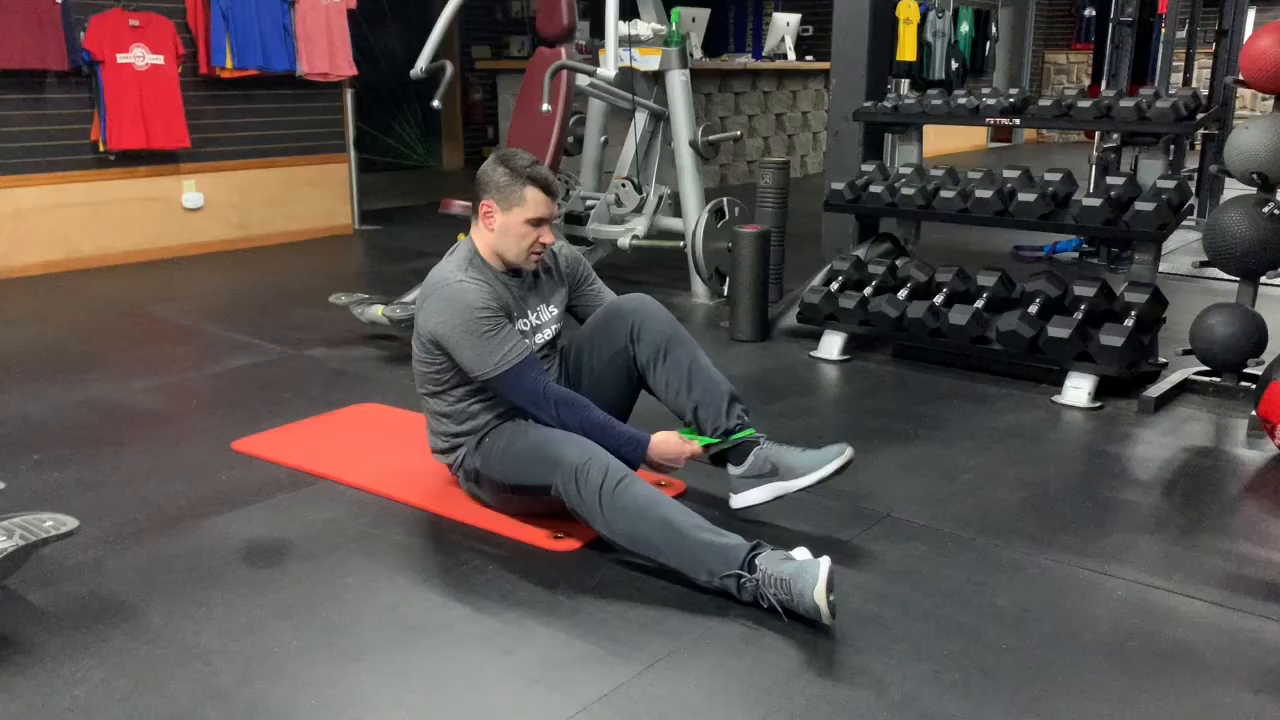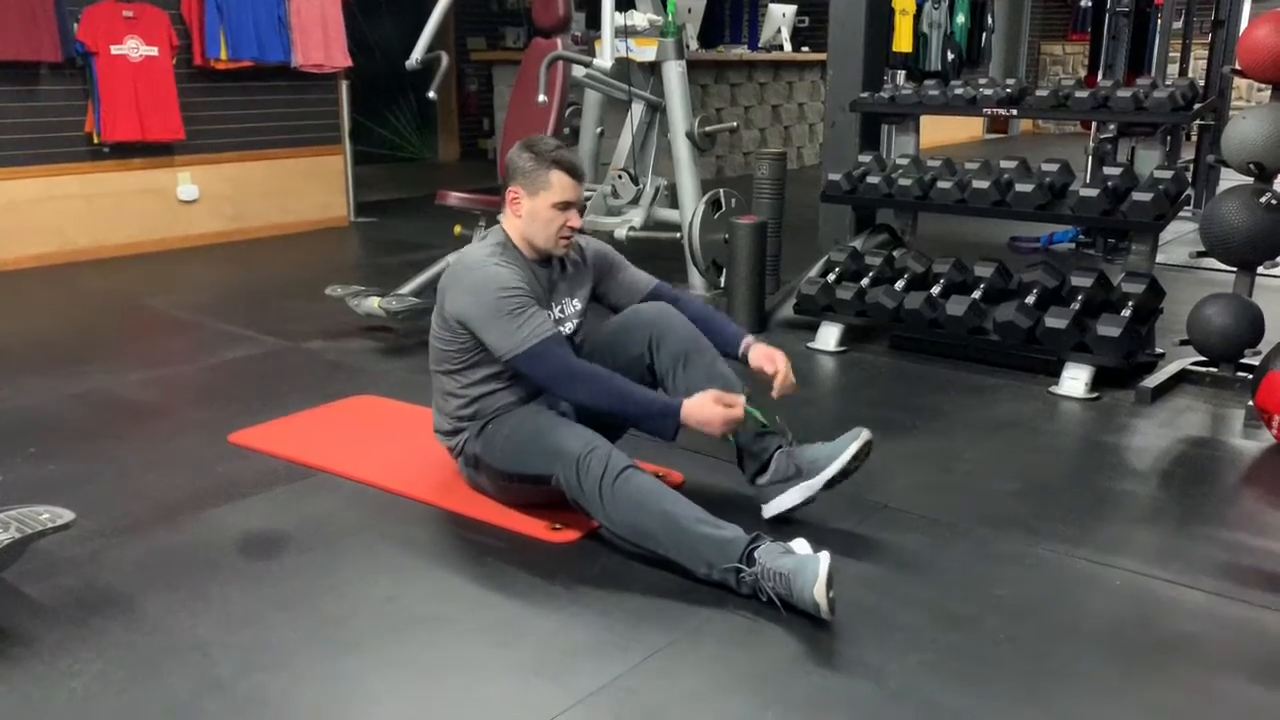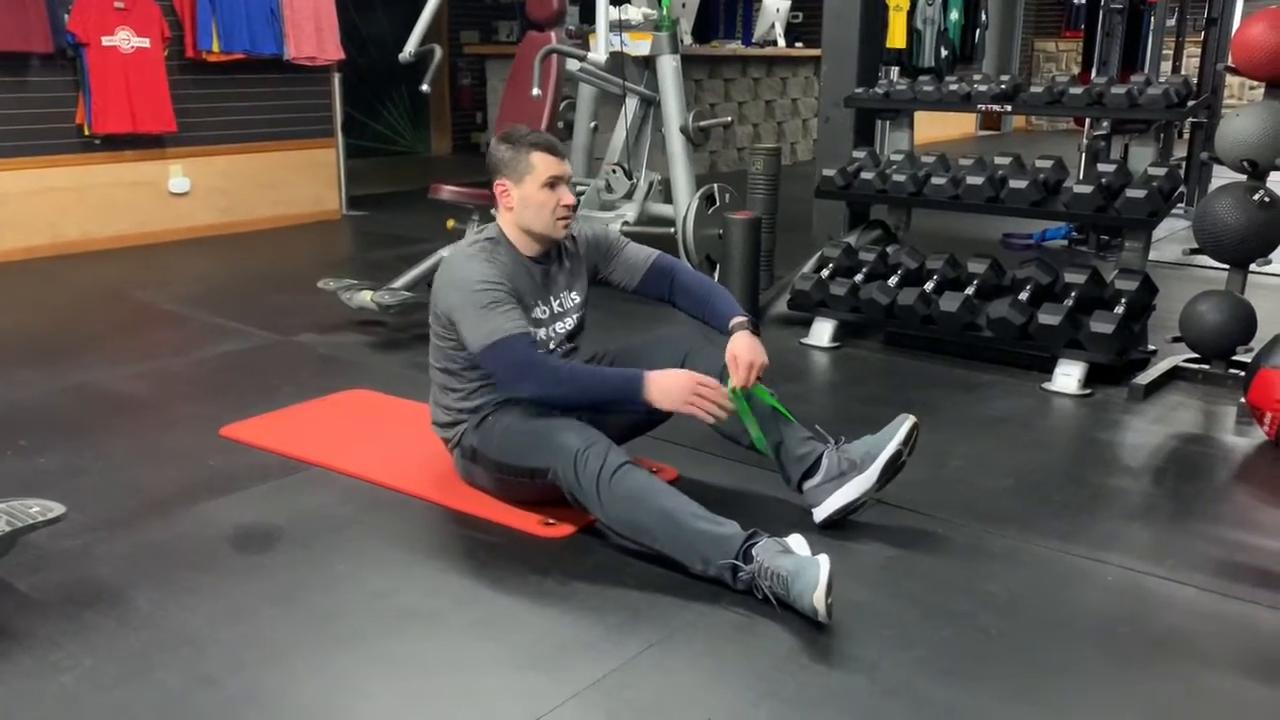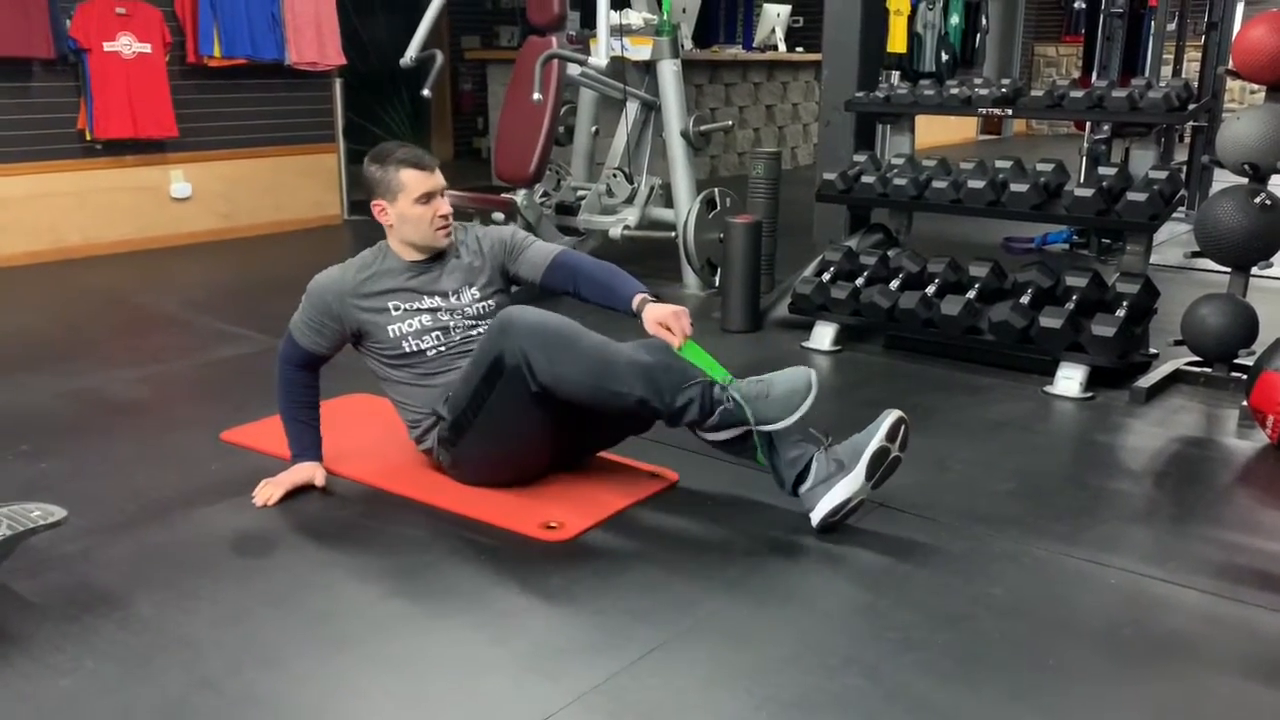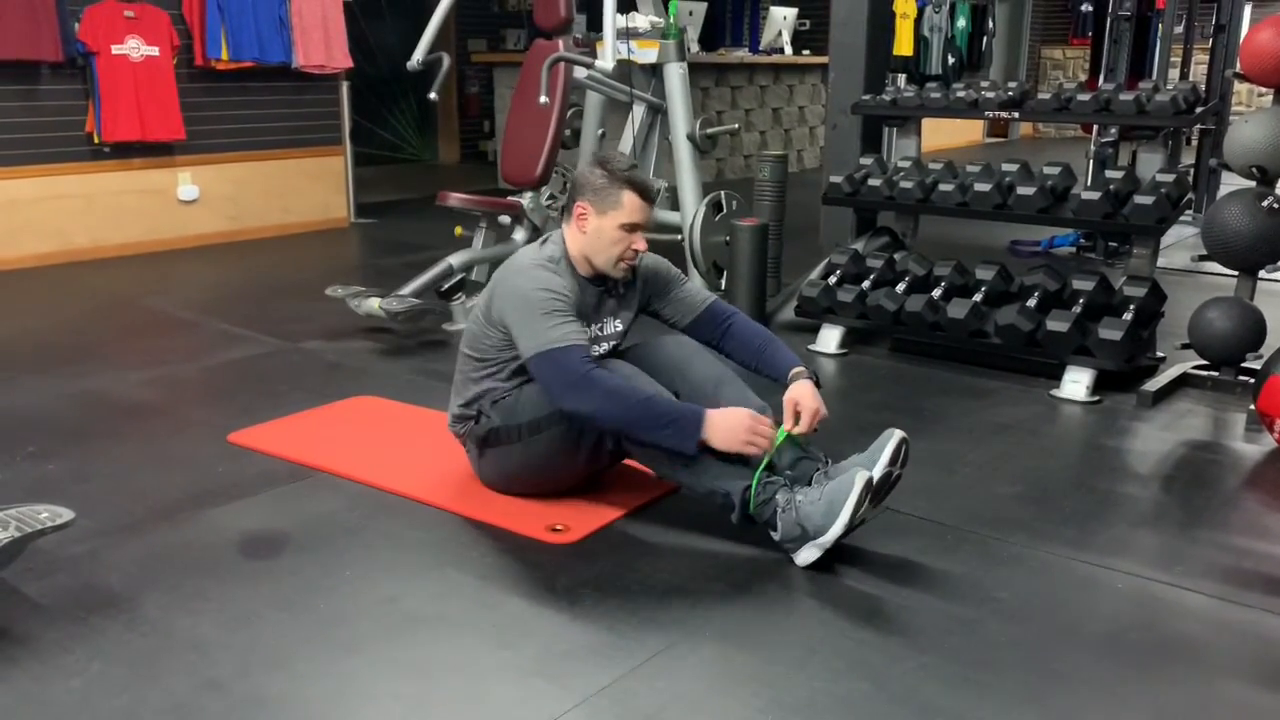
dt=1s
person 1, frame 1
left shoulder: (554, 260)
right shoulder: (458, 296)
left elbow: (628, 337)
right elbow: (540, 399)
left wrist: (710, 410)
right wrist: (644, 447)
right hip: (490, 443)
left knee: (638, 313)
right knee: (587, 466)
left ankle: (748, 460)
right ankle: (759, 574)
person 1, frame 2
left shoulder: (578, 252)
right shoulder: (482, 276)
left elbow: (667, 299)
right elbow: (568, 378)
left wrist: (748, 345)
right wrist: (678, 412)
left hip: (563, 399)
right hip: (493, 430)
left knee: (658, 321)
right knee: (588, 458)
left ankle: (776, 467)
right ankle: (758, 564)
person 1, frame 3
left shoulder: (580, 244)
right shoulder: (474, 273)
left elbow: (671, 277)
right elbow: (516, 376)
left wrist: (738, 327)
right wrist: (646, 388)
left hip: (571, 396)
right hip: (492, 429)
left knee: (693, 346)
right knee: (585, 454)
left ankle: (819, 470)
right ankle: (757, 562)
person 1, frame 4
left shoulder: (490, 244)
right shoulder: (343, 289)
left elbow: (574, 269)
right elbow: (296, 364)
left wrist: (643, 302)
right wrist: (306, 457)
left hip: (548, 416)
right hip: (470, 441)
left knee: (663, 357)
right knee: (523, 327)
left ankle: (813, 474)
right ankle: (719, 407)
person 1, frame 5
left shoulder: (639, 271)
right shoulder: (532, 282)
left elbow: (723, 324)
right elbow: (581, 390)
left wrist: (797, 375)
right wrist: (701, 424)
left hip: (580, 423)
right hip: (501, 438)
left knee: (675, 354)
right knee: (616, 397)
left ankle: (811, 476)
right ankle: (783, 511)
